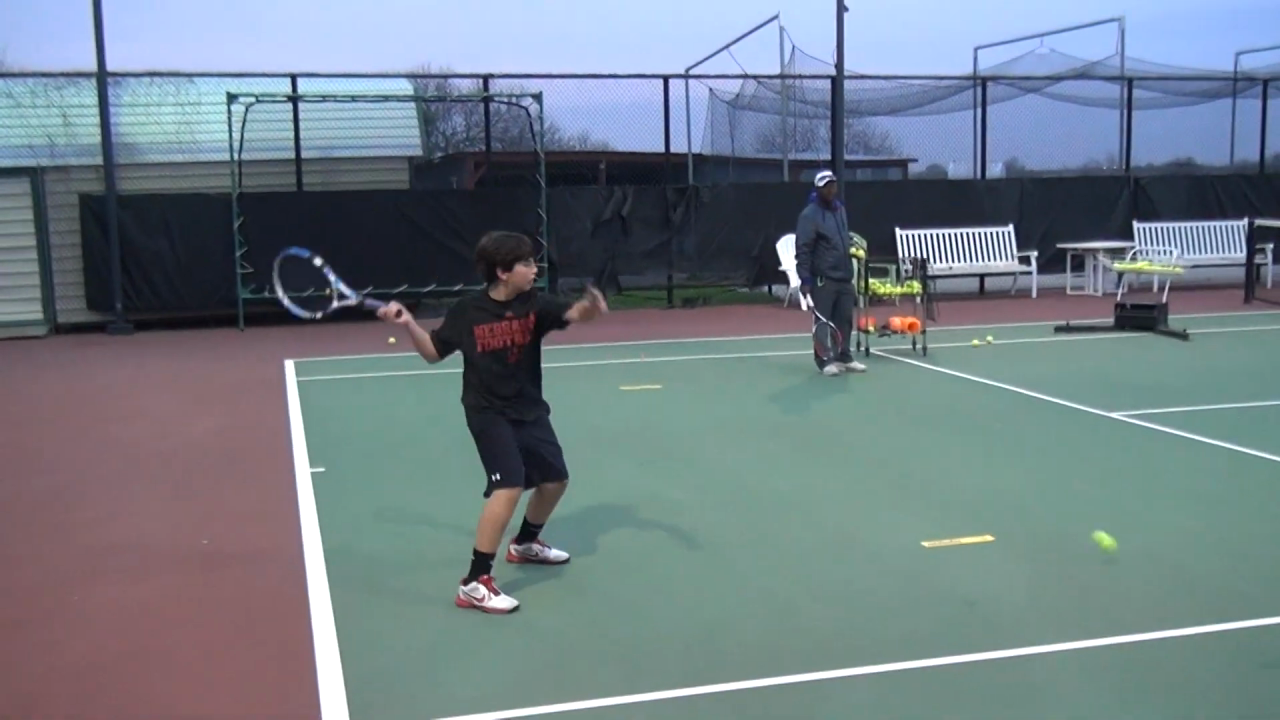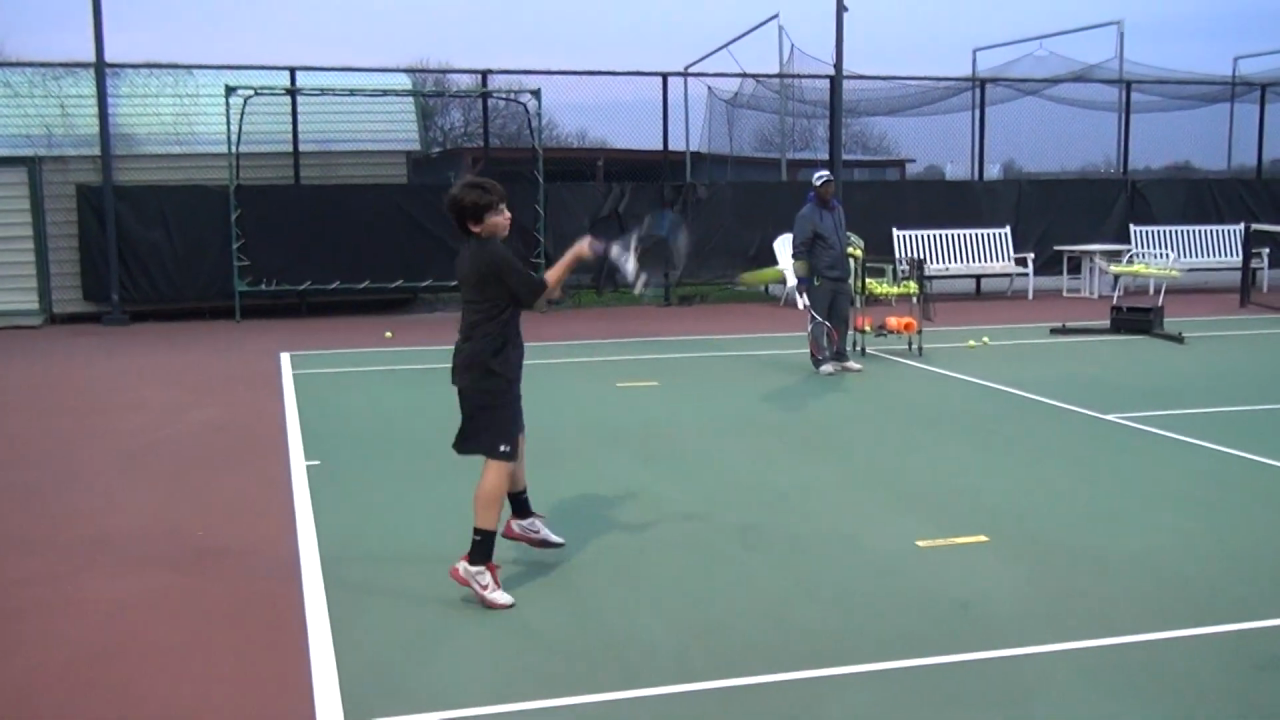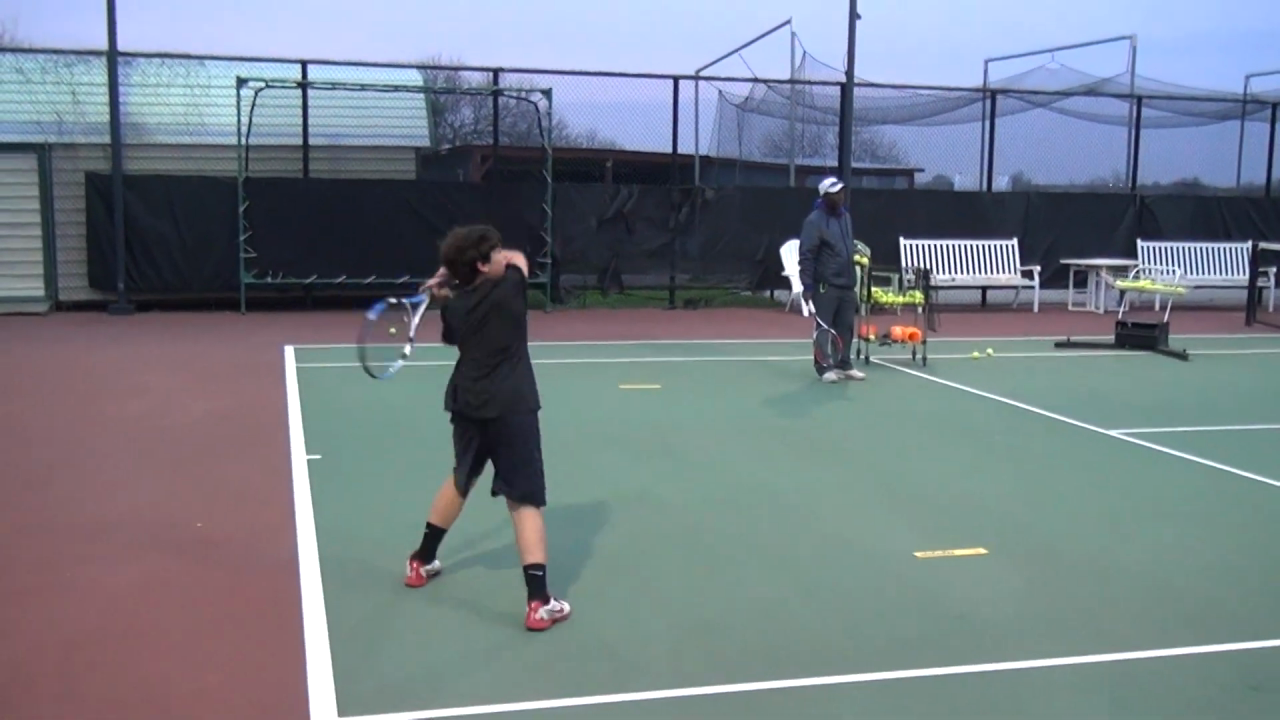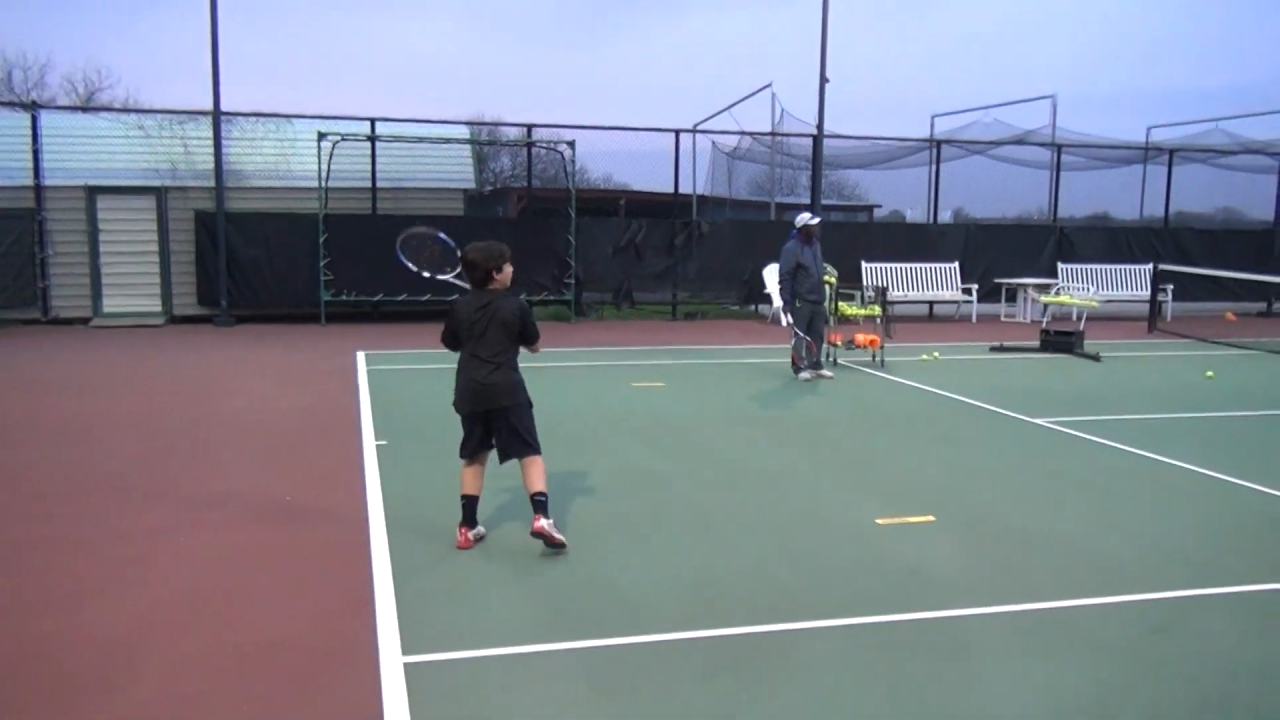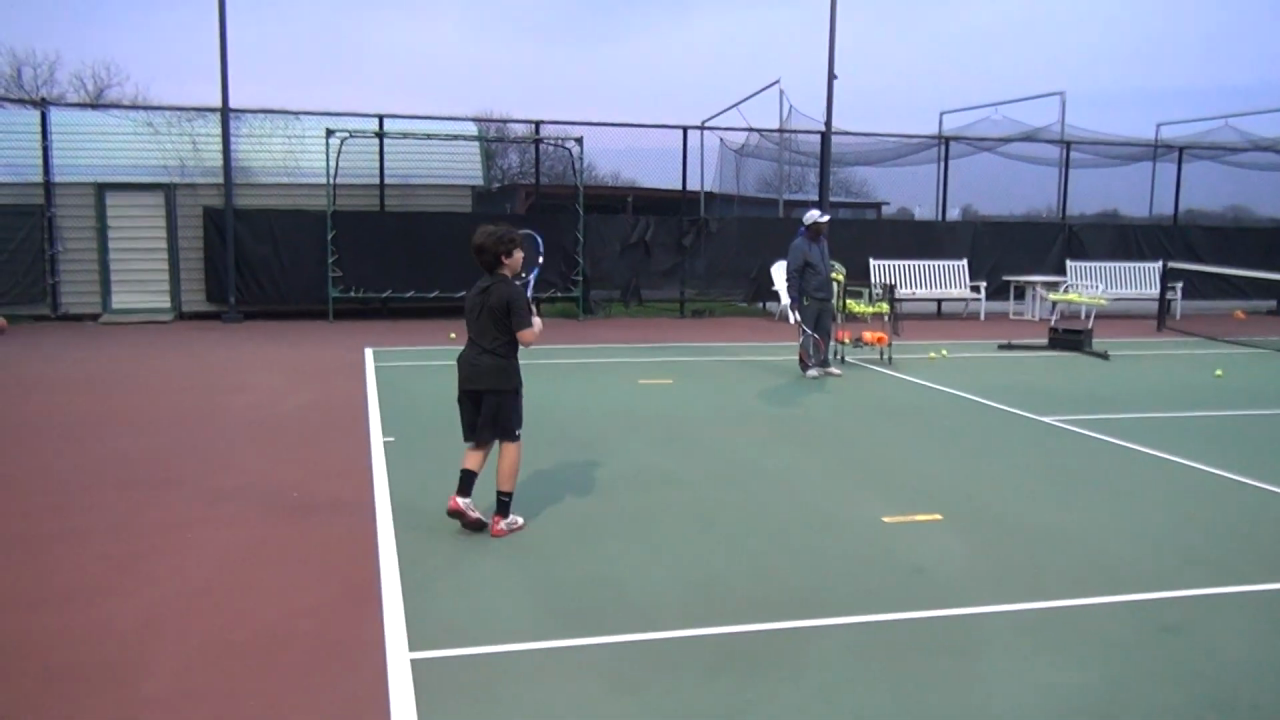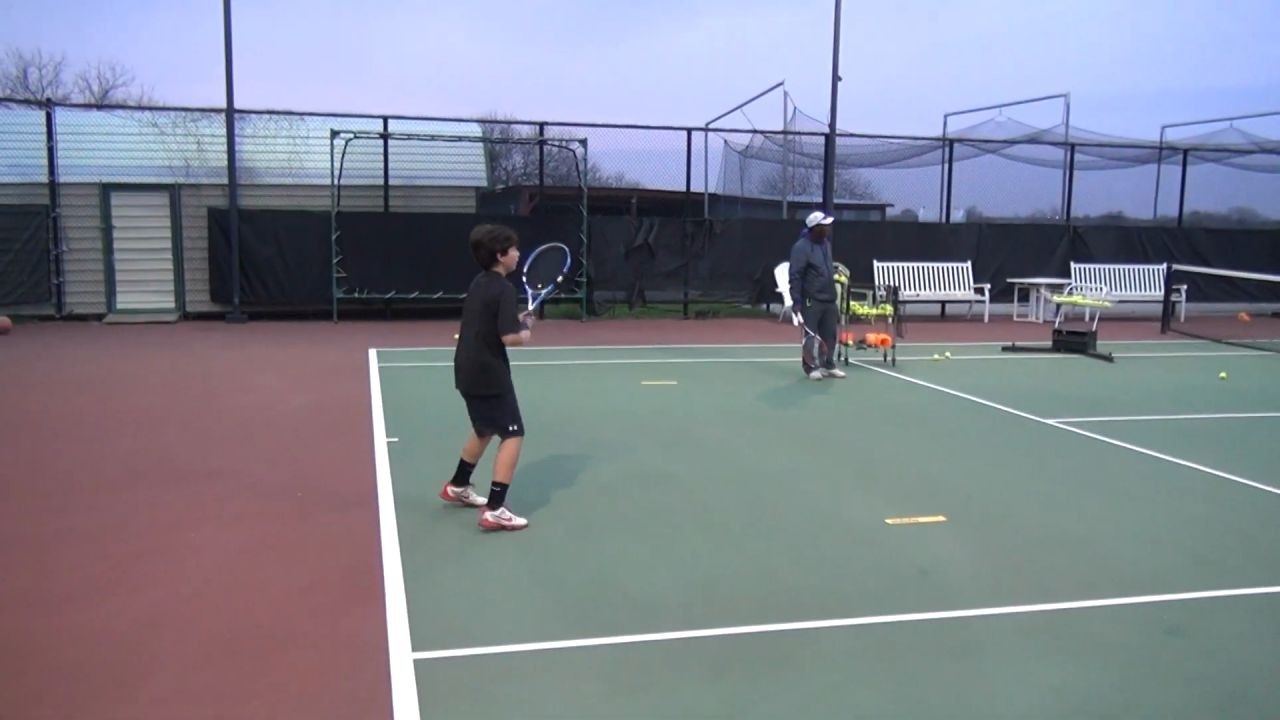
dt=0.3s
person 1, frame 1
left shoulder: (535, 303)
right shoulder: (467, 310)
left elbow: (573, 313)
right elbow: (433, 352)
left wrist: (591, 306)
right wrist: (409, 324)
left hip: (529, 409)
right hip: (487, 412)
left knee: (555, 481)
right knee: (508, 487)
left ankle: (525, 542)
right ankle: (475, 581)
person 1, frame 2
left shoulder: (480, 250)
right shoulder: (491, 254)
right elbow: (536, 293)
left wrist: (557, 272)
right wrist: (572, 258)
left hip: (493, 361)
right hip: (487, 368)
left knee: (513, 442)
right knee: (499, 456)
left ankle: (522, 517)
person 1, frame 3
left shoulder: (455, 304)
right shoulder: (509, 286)
right elbow: (520, 260)
left wrist: (447, 279)
left hip: (468, 404)
right hip: (512, 407)
left knee: (461, 480)
right knee: (525, 501)
left ankle: (421, 561)
person 1, frame 4
left shoulder: (460, 305)
right shoulder: (516, 306)
left elbow: (449, 344)
right elbow: (534, 344)
left hip: (470, 390)
right hip: (506, 389)
left knee: (474, 456)
right knee: (530, 454)
left ankle: (467, 527)
right ankle: (542, 518)
person 1, frame 5
left shoulder: (476, 290)
right shoulder: (513, 292)
right elbow: (527, 338)
right wrist: (537, 323)
left hip: (470, 373)
right hip: (500, 375)
left knee: (479, 440)
right knee: (509, 441)
left ankle: (462, 496)
right ankle: (502, 517)
person 1, frame 6
left shoulder: (480, 283)
right shoulder: (503, 289)
right elbow: (508, 338)
left wrist: (516, 320)
right wrist: (524, 334)
left hip: (469, 367)
right hip: (488, 370)
left knee: (485, 429)
right knee: (512, 434)
left ankle: (457, 486)
right ankle: (495, 509)
person 2, frame 1
left shoulder: (840, 209)
right shoulder: (809, 214)
right elbow: (803, 250)
left wrist: (853, 248)
right wrist: (805, 279)
left hip: (844, 277)
right hip: (823, 279)
left knee: (845, 320)
left ankle: (844, 357)
right ankle: (824, 360)
person 2, frame 2
left shoulder: (838, 209)
right shoulder: (807, 214)
right elbow: (800, 249)
left wrist: (850, 248)
right wrist: (802, 278)
left hip: (841, 276)
right hip: (819, 278)
left knee: (841, 319)
left ankle: (840, 356)
right ankle: (820, 360)
person 2, frame 3
left shoulder: (845, 216)
right shoulder: (814, 221)
right elbow: (807, 256)
right wrist: (807, 285)
left hip: (847, 284)
right hip: (825, 285)
left knee: (846, 327)
right knee: (824, 328)
left ankle: (843, 364)
right ankle: (824, 367)
person 2, frame 4
left shoulder: (816, 244)
right shoulder: (791, 248)
right elbow: (785, 277)
right wrist: (786, 301)
left hip: (818, 300)
right hip: (800, 301)
left knee: (817, 335)
right knee: (800, 336)
left ankle: (815, 366)
right ankle: (799, 368)
person 2, frame 5
left shoulder: (823, 242)
right shoulder: (799, 245)
right elbow: (793, 274)
left wrist: (833, 275)
right wrist: (794, 298)
left hip: (825, 297)
right hip: (808, 298)
left knee: (824, 333)
left ankle: (823, 364)
right ankle: (807, 366)
person 2, frame 6
left shoulder: (826, 243)
right shoulder: (801, 247)
right elbow: (795, 276)
left wrist: (835, 275)
right wrist: (796, 300)
left hip: (830, 298)
right hip: (811, 300)
left knee: (830, 334)
left ankle: (828, 366)
right ankle: (811, 368)
